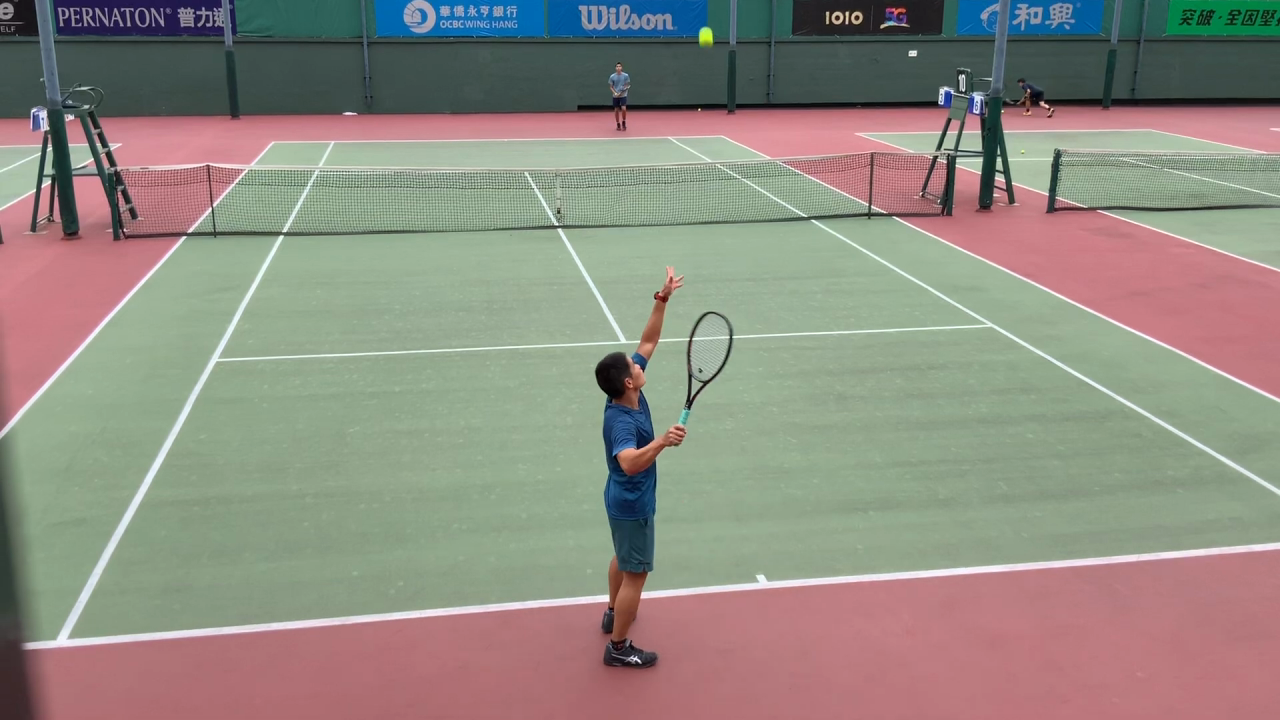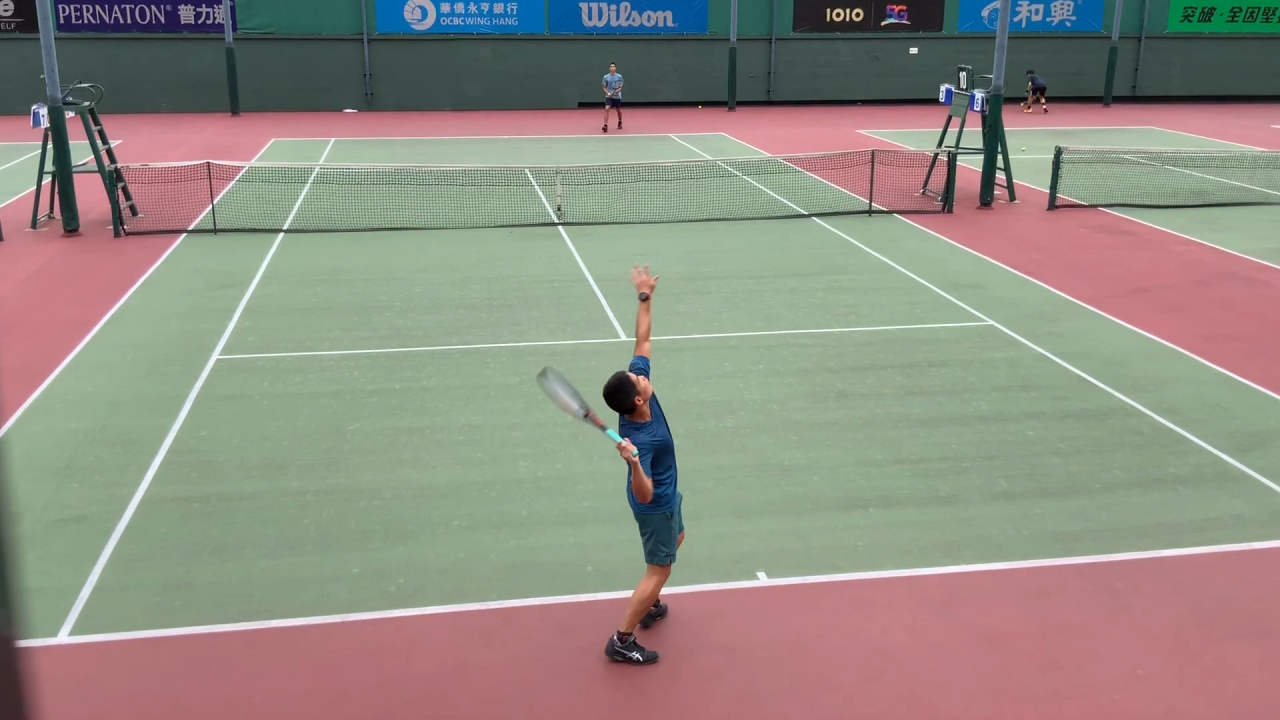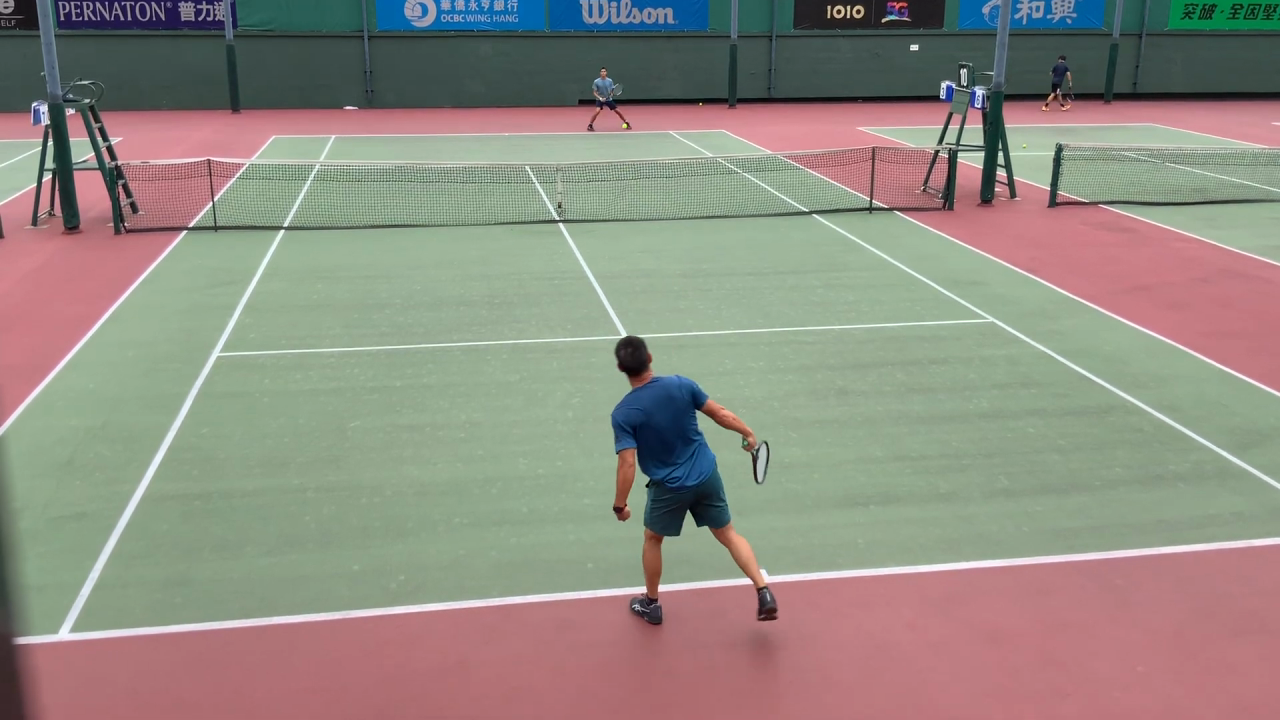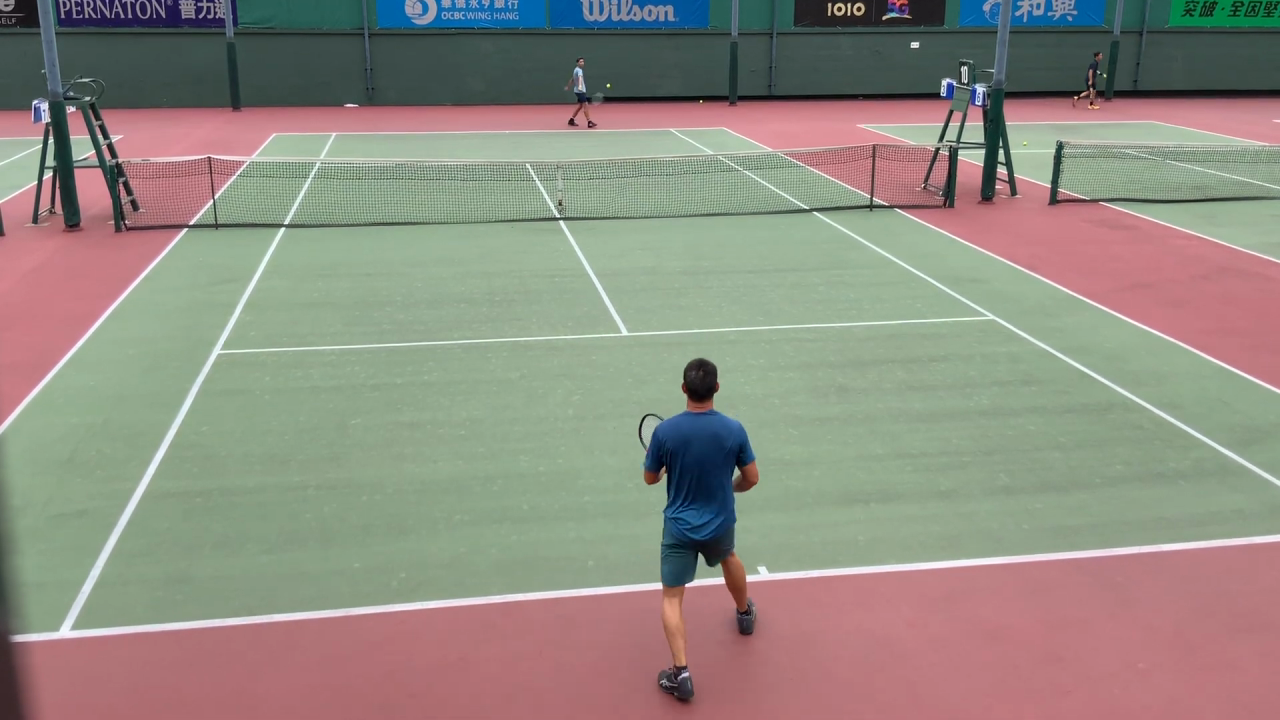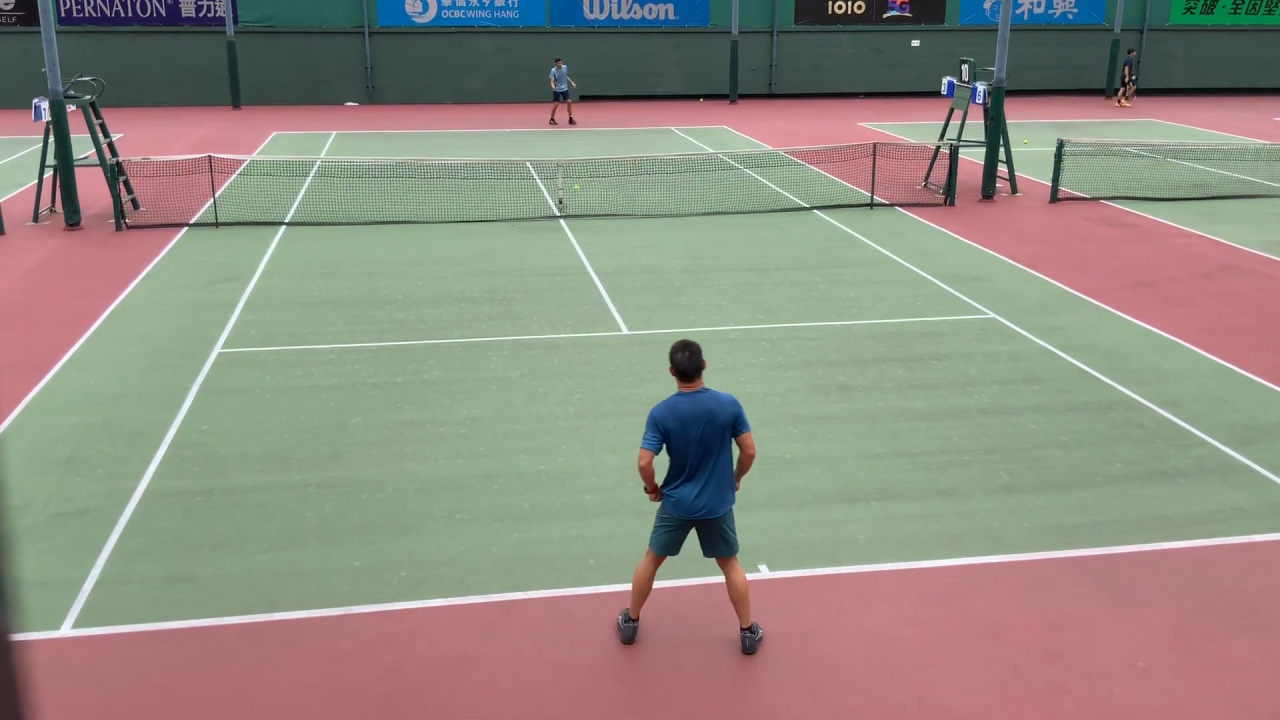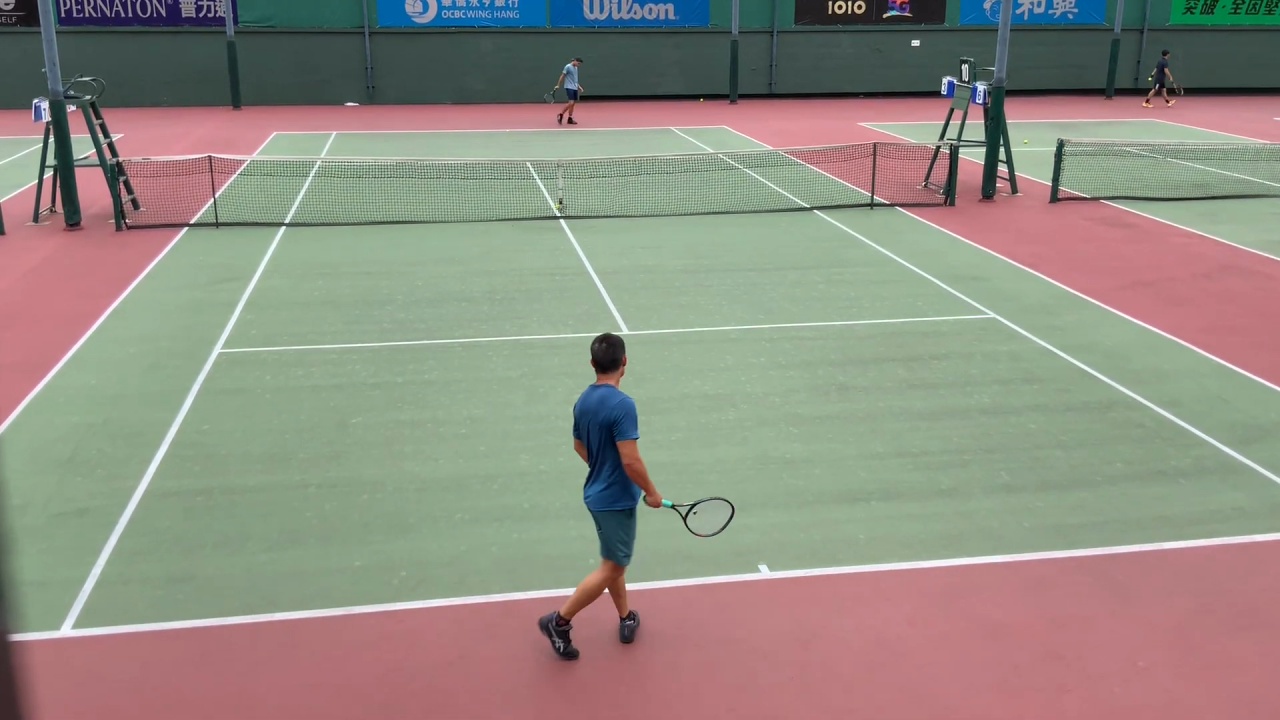
dt=0.7s
person 1, frame 1
left shoulder: (630, 394)
right shoulder: (620, 422)
left elbow: (648, 341)
right elbow: (630, 464)
left wrist: (662, 298)
right wrist: (662, 441)
left hip: (628, 500)
right hip: (632, 506)
left knee: (623, 560)
right knee: (635, 575)
left ankle: (613, 613)
right ankle: (618, 647)
person 1, frame 2
left shoulder: (633, 389)
right shoulder: (639, 442)
left elbow: (642, 342)
right elbow: (645, 496)
left wrist: (645, 300)
right wrist: (632, 464)
left hip: (662, 496)
right hip: (656, 498)
left knee: (673, 539)
right knee: (659, 571)
left ankle: (649, 606)
right ankle: (622, 640)
person 1, frame 3
left shoulder: (623, 413)
right shoulder: (677, 385)
left elbow: (628, 464)
right elbow: (719, 413)
left wrist: (620, 504)
right wrist: (747, 433)
left hip: (668, 486)
right hip: (706, 475)
left knee: (652, 539)
right knee: (727, 534)
left ankle: (651, 603)
right ankle: (763, 591)
person 1, frame 4
left shoulder: (664, 431)
right shoulder: (734, 429)
left elbow: (650, 478)
right elbow: (751, 478)
left hip: (680, 526)
right hip: (719, 521)
left knee: (671, 598)
right knee: (728, 558)
left ankle: (680, 672)
right ankle: (744, 612)
person 1, frame 5
left shoulder: (661, 412)
right shoulder: (729, 405)
left elbow: (644, 463)
right elbow: (749, 451)
left wrist: (652, 488)
right wrist: (736, 478)
left hip: (676, 503)
right hip: (717, 504)
left knee: (652, 559)
right knee: (731, 565)
left ankle: (631, 621)
right ankle: (747, 631)
person 1, frame 6
left shoulder: (584, 400)
right shoulder: (622, 404)
left elbow: (579, 447)
right elbow: (631, 460)
right wrist: (651, 492)
left hip: (600, 493)
right hip: (616, 499)
left knee: (616, 560)
right knee: (612, 568)
left ankle: (626, 619)
right ankle: (558, 621)
